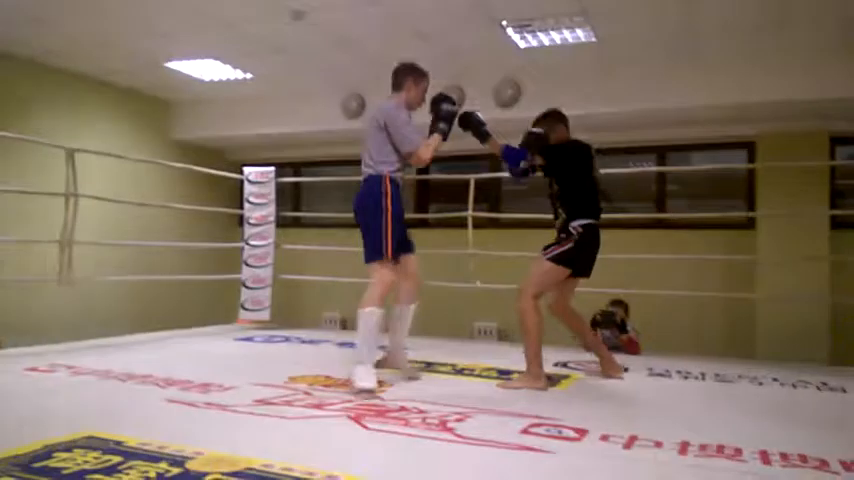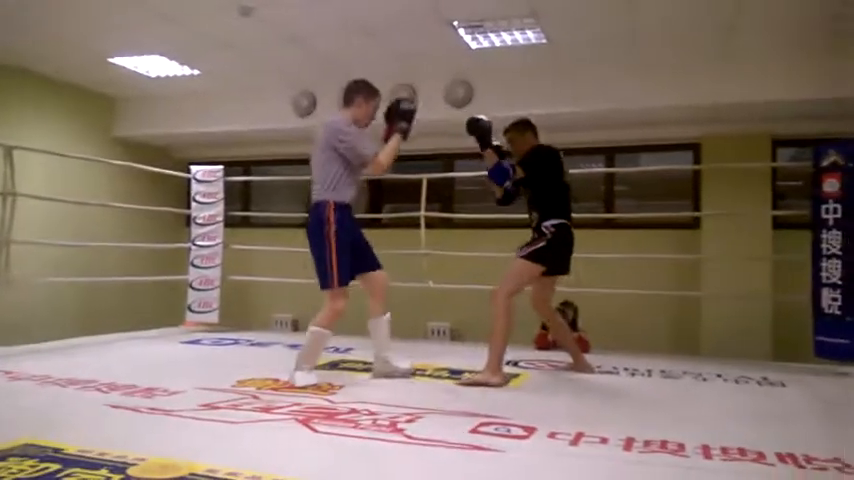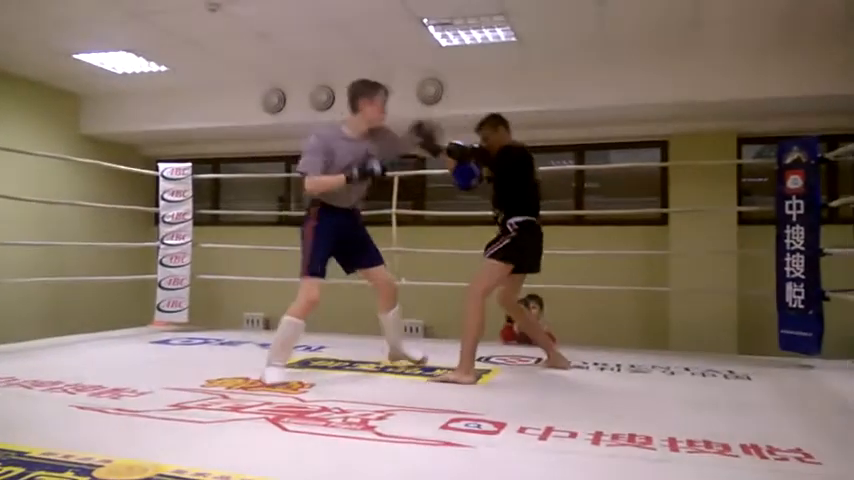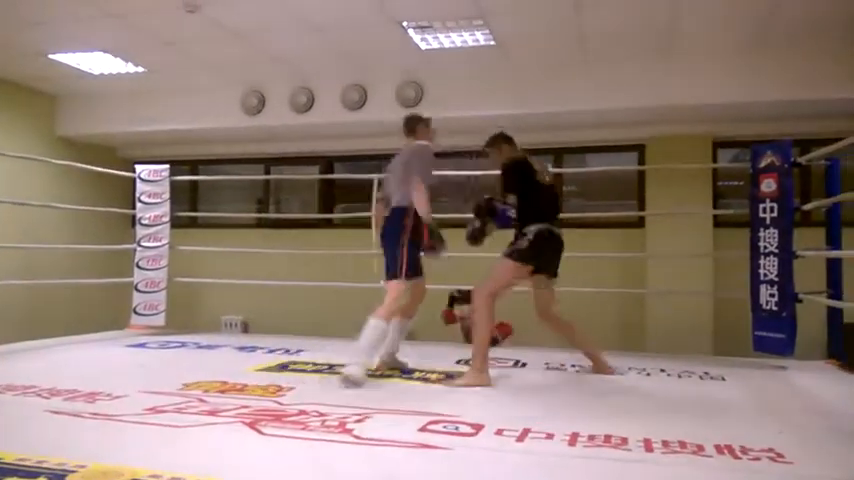
dt=0.5s
person 1, frame 1
left shoulder: (388, 113)
right shoulder: (393, 109)
left elbow: (409, 157)
right elbow: (421, 156)
left wrist: (437, 127)
right wrist: (442, 126)
left hip: (379, 194)
right hip: (382, 191)
left knee: (410, 273)
right knee: (384, 276)
left ankle: (396, 353)
right ankle: (363, 365)
person 1, frame 2
left shoulder: (346, 132)
right shoulder: (340, 128)
left elbow: (371, 166)
right elbow: (380, 163)
left wrist: (393, 129)
right wrist: (402, 127)
left hip: (343, 218)
right hip: (329, 217)
left knee: (379, 286)
right knee: (337, 303)
left ankle: (383, 361)
right ankle: (302, 369)
person 1, frame 3
left shoulder: (377, 136)
right shoulder: (323, 137)
left elbow: (408, 151)
right elbow: (311, 186)
right wrist: (354, 175)
left hip: (350, 219)
right hip: (322, 218)
left knee: (386, 284)
right knee: (309, 295)
left ankle: (397, 348)
right ankle: (275, 363)
person 1, frame 4
left shoulder: (399, 160)
right shoulder: (423, 151)
right elbow: (417, 186)
right wrist: (428, 225)
left hip: (394, 225)
right hip: (405, 225)
left knee: (417, 293)
right knee: (395, 299)
left ankle: (388, 355)
right ankle: (357, 365)
person 2, frame 1
left shoulder: (576, 149)
right shoulder: (559, 157)
left elbow: (519, 160)
right elbow: (519, 167)
left wrist: (483, 135)
right wrist: (530, 147)
left hip: (578, 235)
right hip: (575, 236)
left knee: (527, 295)
right knee: (559, 305)
left ankle: (535, 375)
right ankle: (609, 363)
person 2, frame 2
left shoulder: (543, 154)
right shoulder: (533, 167)
left elbow: (501, 178)
right elbow: (503, 197)
left wrist: (485, 144)
right wrist: (498, 160)
left hip: (551, 234)
right hip: (553, 236)
left knee: (502, 292)
right knee: (541, 304)
left ankle: (493, 370)
right ankle: (579, 361)
person 2, frame 3
left shoulder: (513, 153)
right shoulder: (512, 157)
left elbow: (467, 178)
right elbow: (472, 176)
left wrist: (444, 153)
right wrist: (471, 158)
left hip: (517, 231)
right hip: (526, 234)
left knee: (476, 292)
right knee: (507, 300)
left ankle: (465, 369)
right ankle: (554, 356)
person 2, frame 4
left shoulder: (514, 166)
right shoulder: (536, 168)
left elbow: (510, 214)
left wrist: (483, 215)
right wrist: (492, 207)
left hip: (535, 238)
right hip: (550, 240)
left knee: (483, 293)
right knee: (545, 312)
left ankle: (478, 371)
right ankle: (598, 361)
